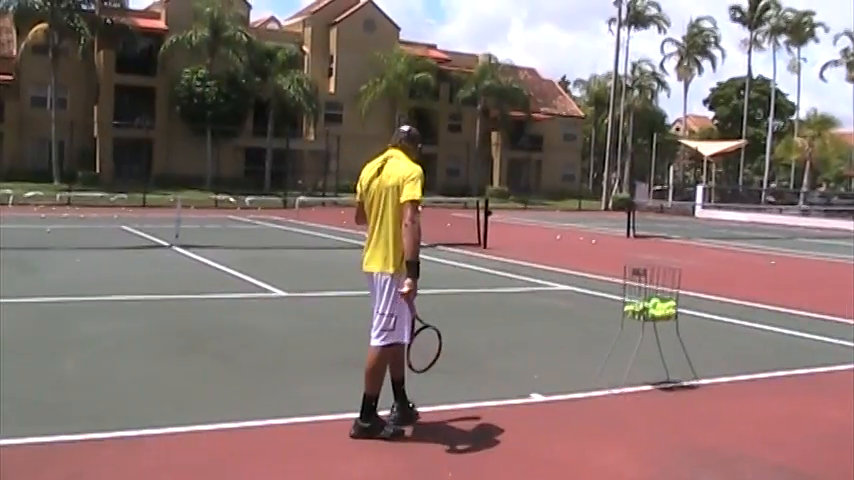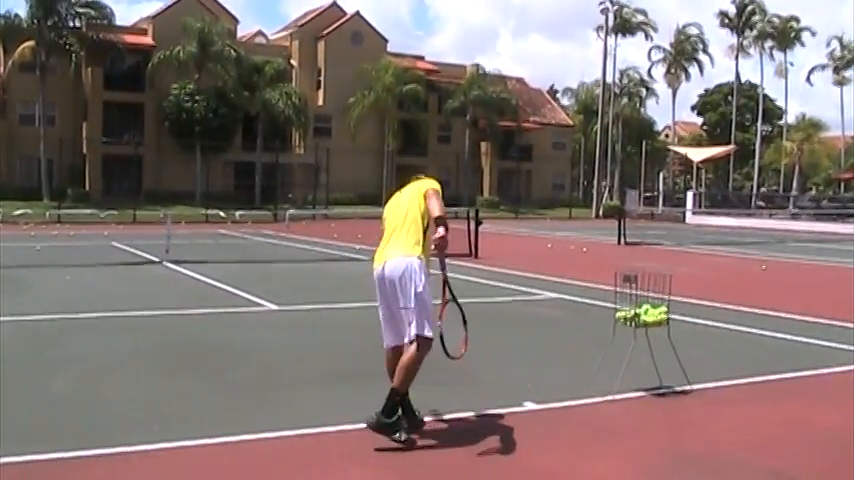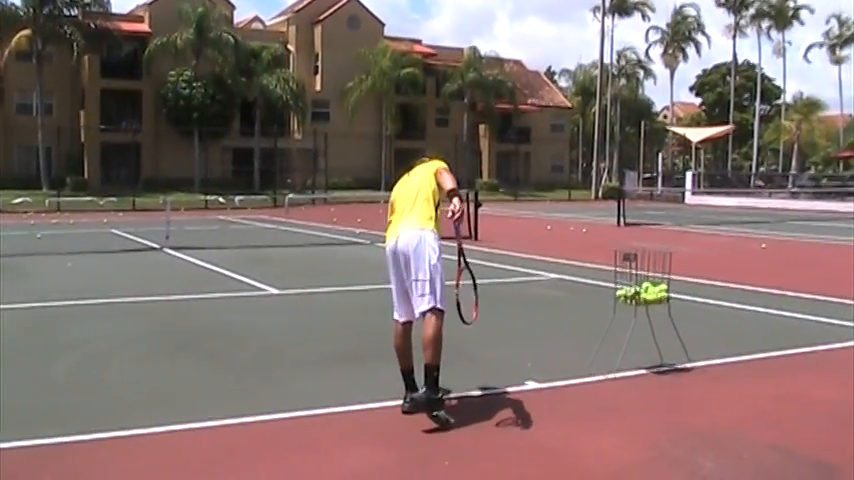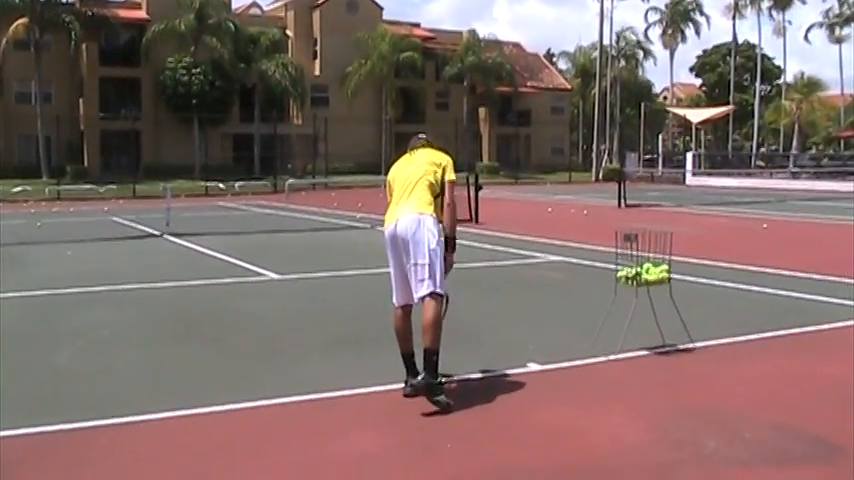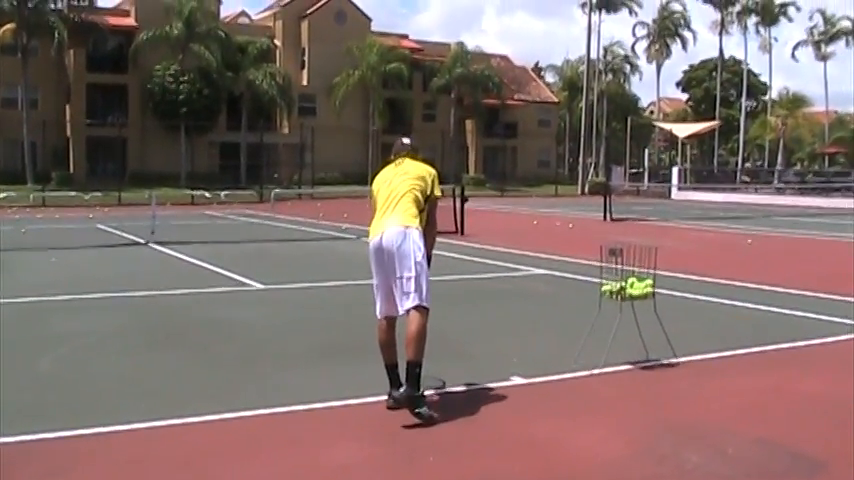
dt=0.7s
person 1, frame 1
left shoulder: (370, 168)
right shoulder: (411, 171)
left elbow: (360, 217)
right elbow: (410, 223)
right wrist: (412, 272)
left hip: (374, 260)
right hip: (393, 265)
left knee: (396, 335)
right knee: (385, 340)
left ankle: (401, 405)
right ankle: (367, 419)
person 1, frame 2
left shoulder: (393, 200)
right shoulder: (427, 185)
right elbow: (435, 199)
right wrist: (441, 227)
left hip: (381, 264)
right hip: (407, 262)
left knee: (395, 344)
right knee: (420, 340)
left ankle: (407, 414)
right ankle: (387, 414)
person 1, frame 3
left shoulder: (400, 184)
right shoulder: (434, 166)
right elbow: (445, 176)
right wrist: (455, 198)
left hip: (393, 240)
right hip: (419, 235)
left knee: (402, 318)
right knee: (433, 311)
left ankle: (411, 392)
right ankle: (430, 392)
person 1, frame 4
left shoulder: (397, 166)
right shoulder: (440, 157)
right elbow: (447, 203)
right wrist: (450, 242)
left hip: (392, 224)
right hip: (419, 220)
left knee: (402, 303)
right knee: (432, 296)
left ankle: (411, 376)
right ankle: (429, 377)
person 1, frame 5
left shoulder: (381, 176)
right shoulder: (427, 171)
right elbow: (430, 222)
right wrist: (427, 257)
left hip: (376, 237)
right hip: (404, 233)
left knee: (386, 315)
right knee: (417, 308)
left ankle: (395, 388)
right ankle: (411, 389)
